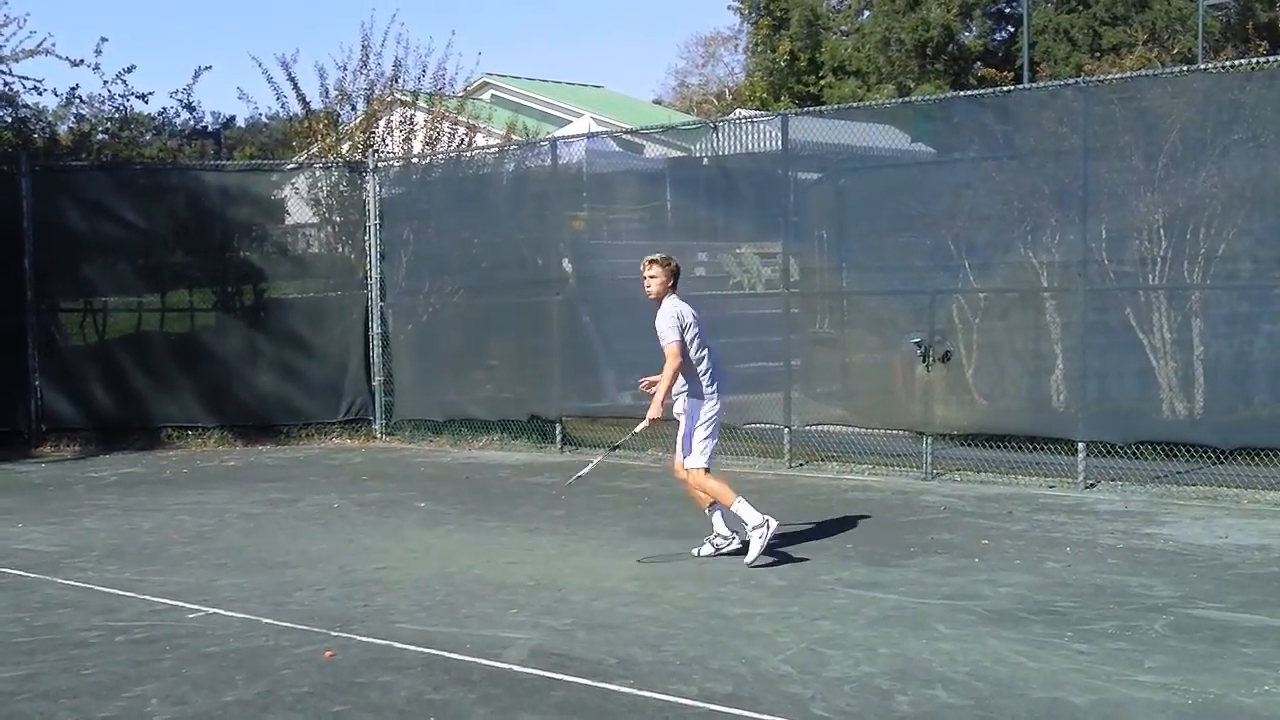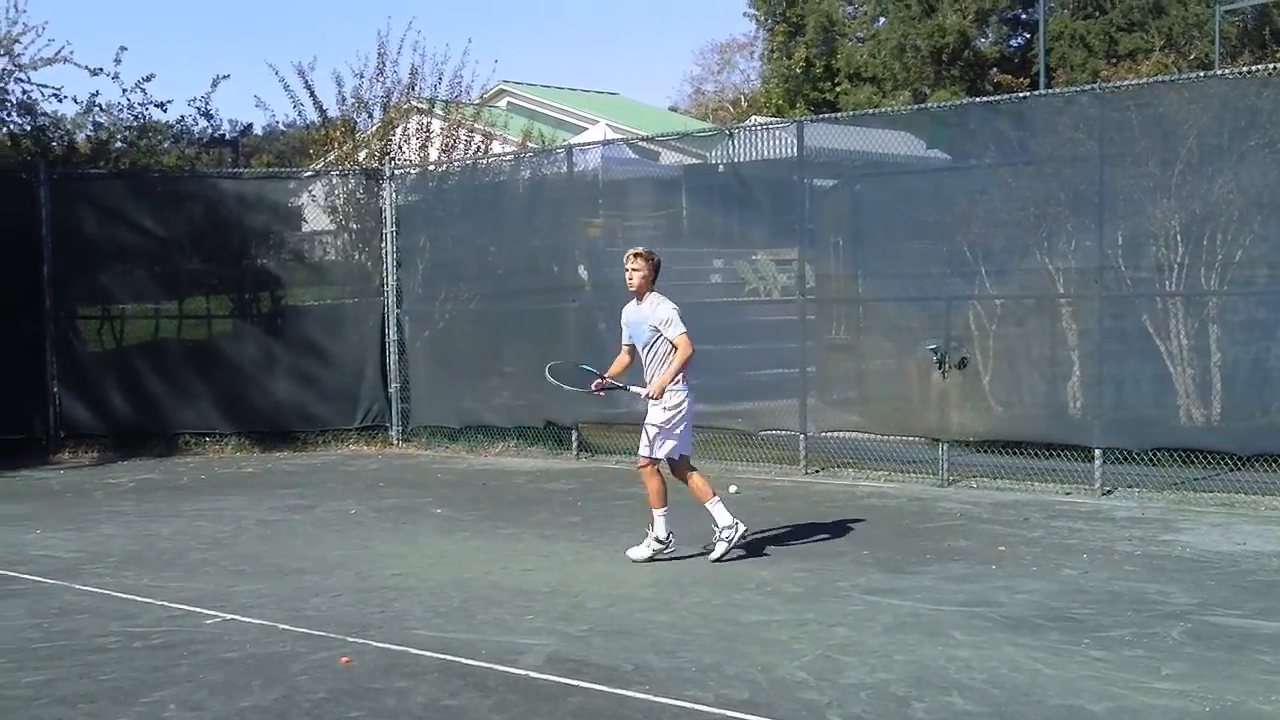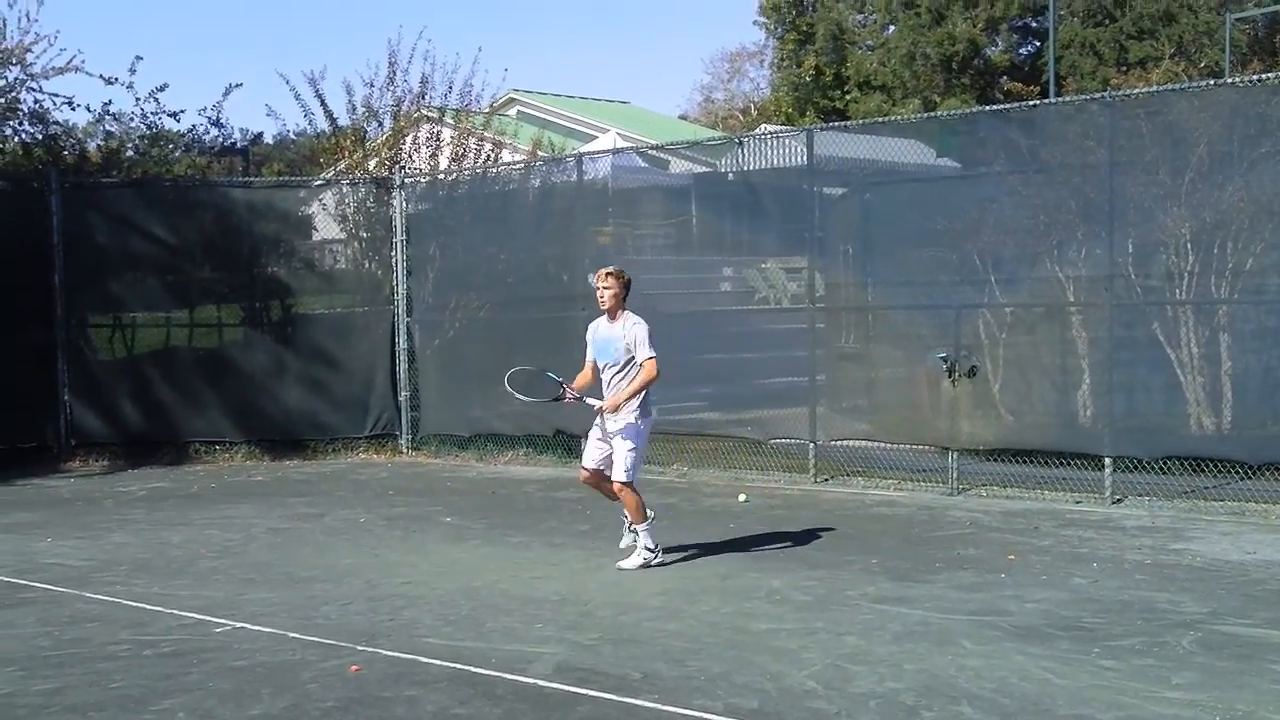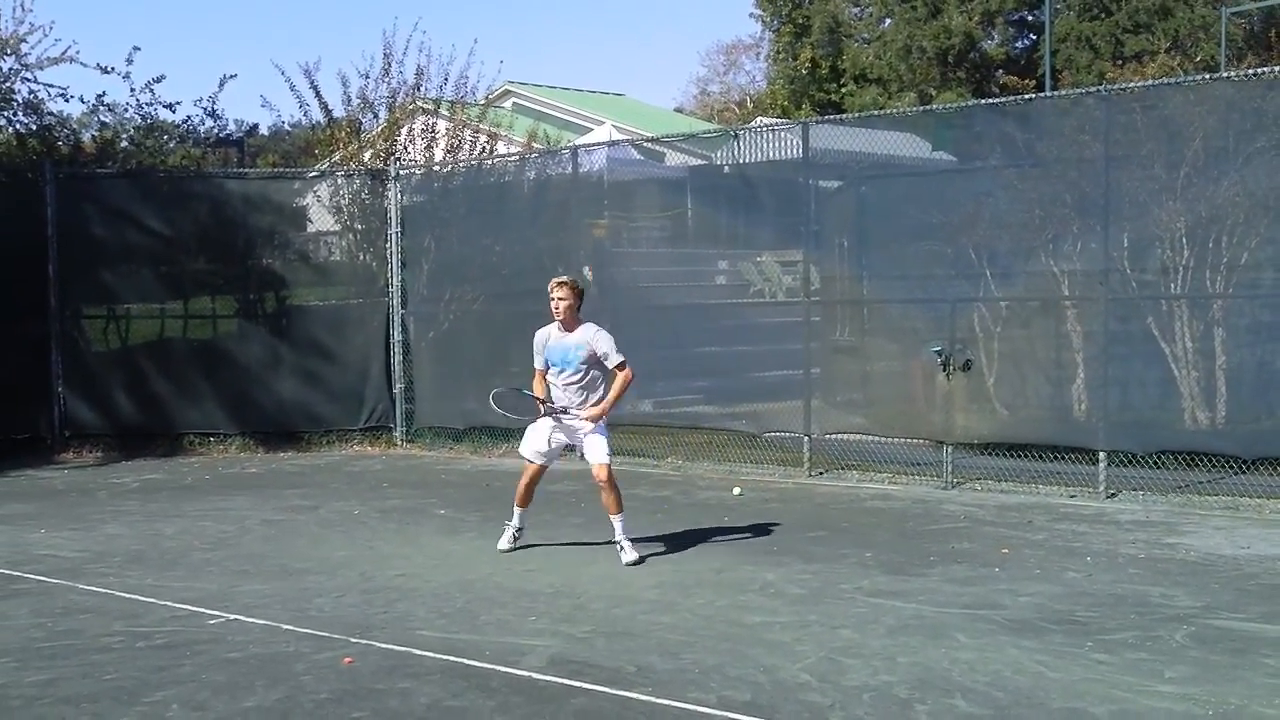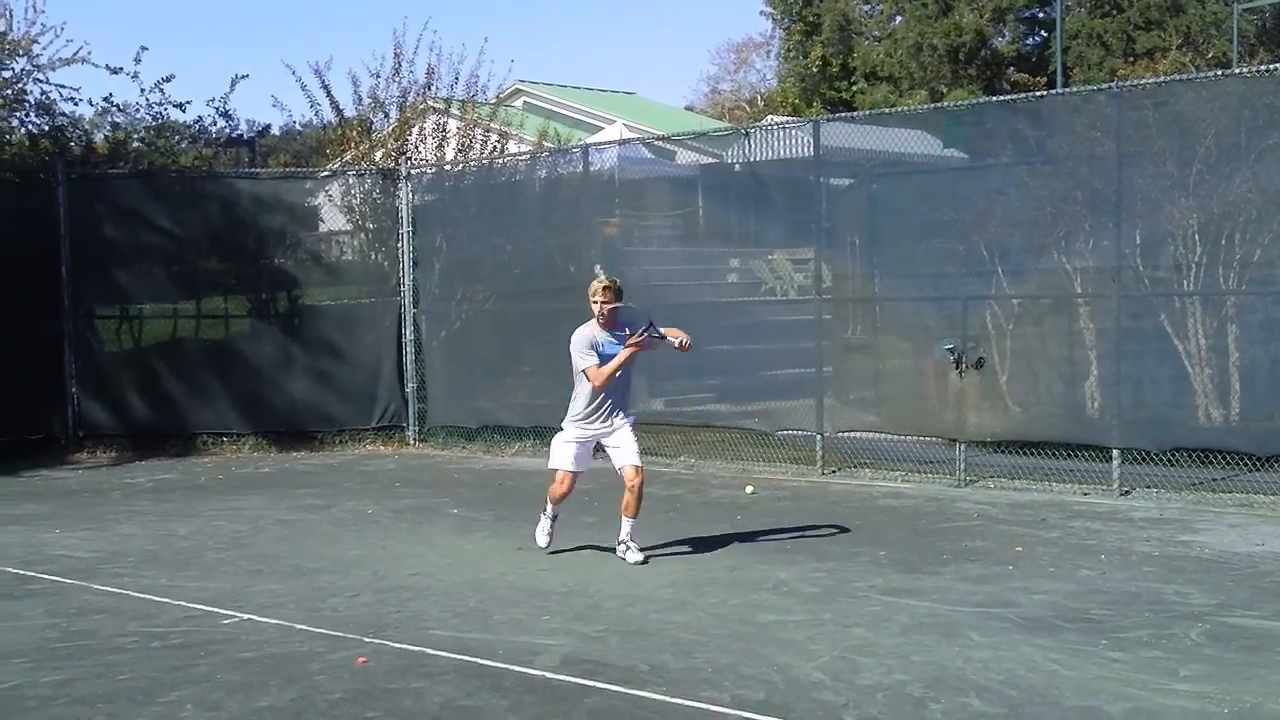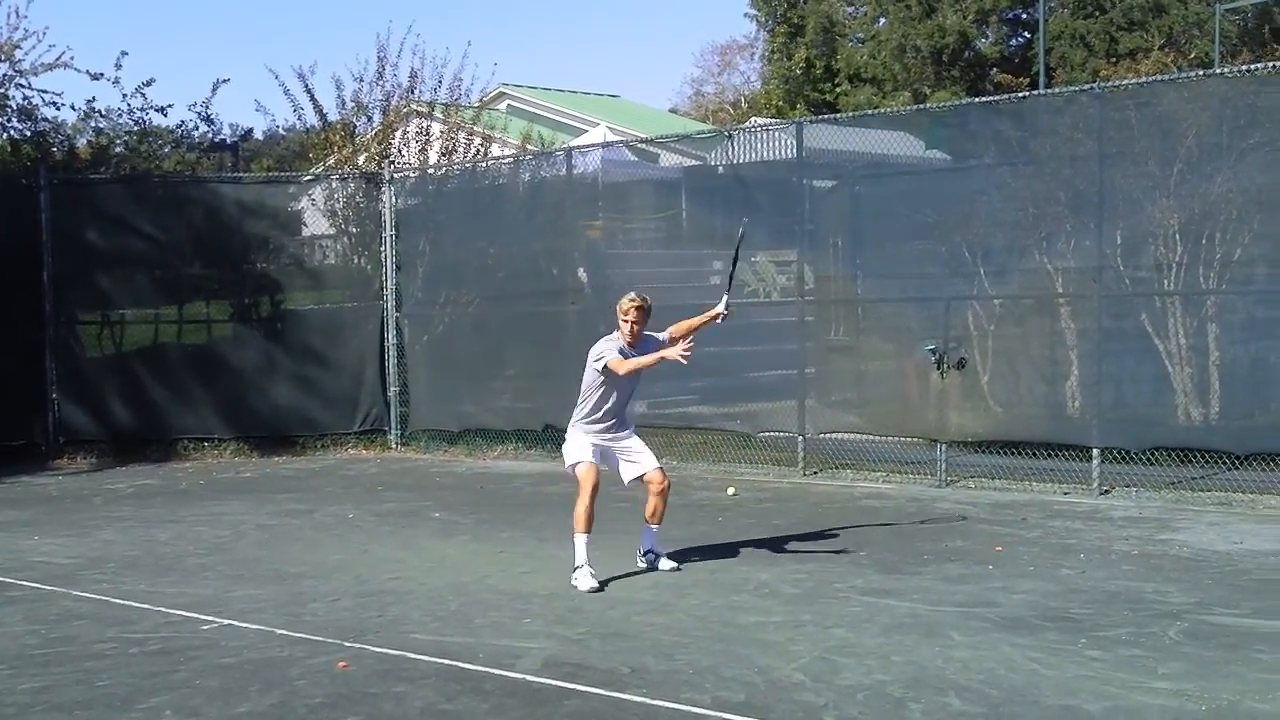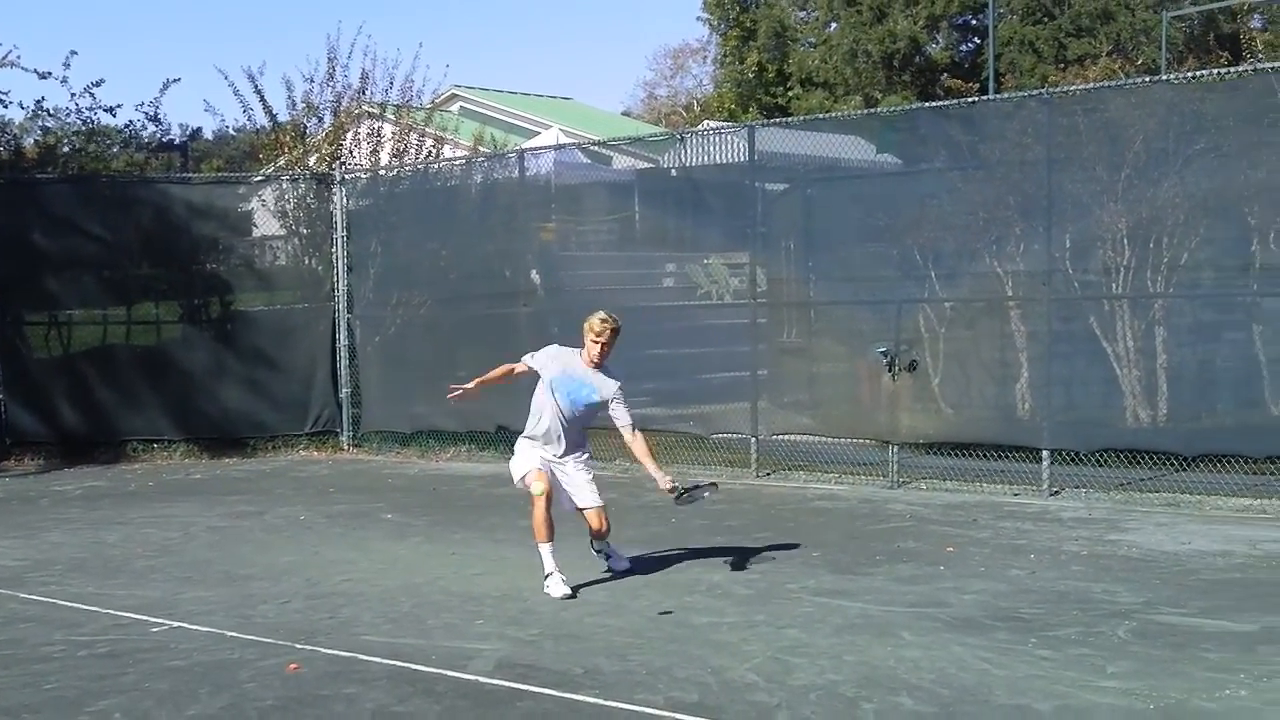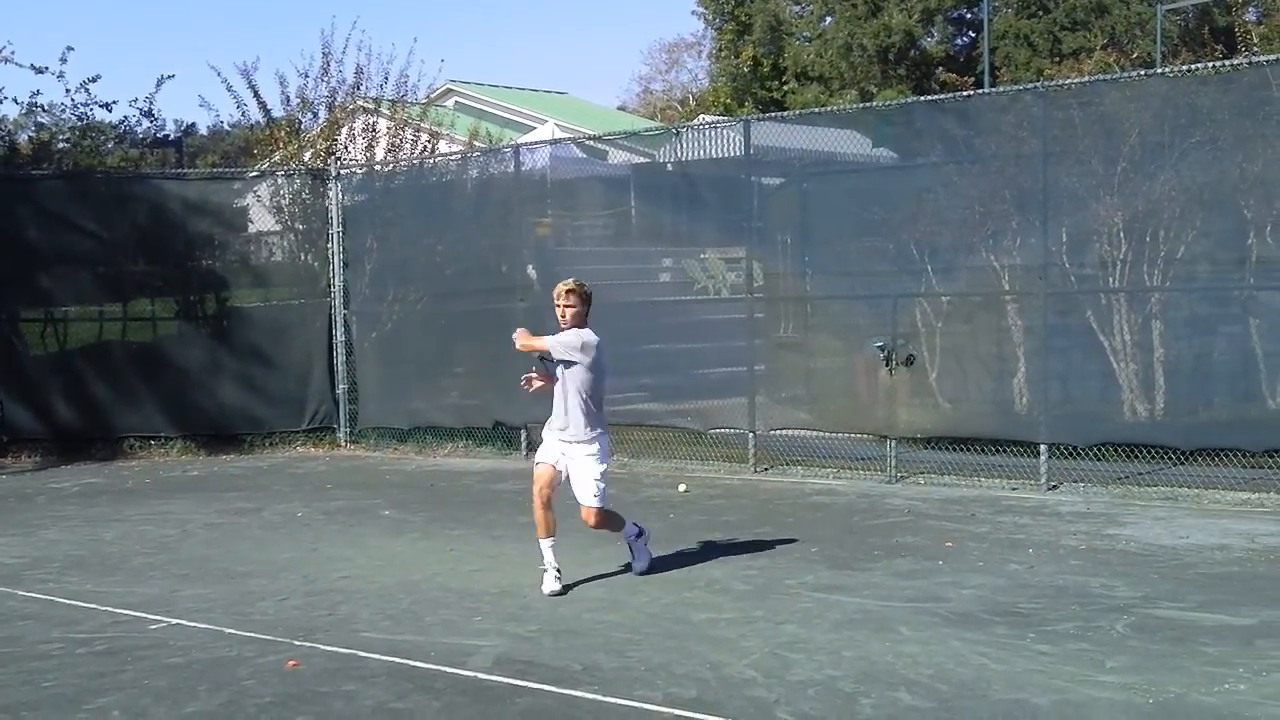
dt=0.3s
person 1, frame 1
left shoulder: (666, 314)
right shoulder: (682, 310)
left elbow: (674, 361)
left wrist: (659, 400)
right wrist: (662, 380)
left hip: (697, 402)
right hip: (701, 399)
left knee: (696, 475)
right knee: (681, 469)
left ankle: (759, 522)
right ankle: (722, 535)
person 1, frame 2
left shoulder: (662, 308)
right shoulder: (629, 312)
left elbow: (686, 348)
right elbow: (626, 355)
left wrist: (663, 381)
right wrist: (606, 378)
left hip: (670, 399)
right hip: (662, 400)
left knee: (646, 464)
right knee: (680, 466)
left ankle: (660, 537)
right ankle: (727, 524)
person 1, frame 3
left shoulder: (636, 327)
right shoulder: (595, 328)
left elbow: (651, 371)
right elbow: (590, 371)
left wrist: (620, 399)
right wrist: (572, 389)
left hip: (631, 416)
right hip: (606, 414)
left knee: (621, 485)
right knee: (590, 475)
left ankle: (648, 548)
right ankle: (635, 515)
person 1, frame 4
left shoulder: (596, 336)
right shoulder: (542, 336)
left elbow: (625, 373)
right elbow: (540, 377)
left wrist: (604, 406)
right wrist: (540, 401)
left hip: (590, 419)
right hip: (555, 416)
left knee: (603, 476)
right knee: (530, 474)
left ankle: (621, 539)
right ankle: (516, 526)
person 1, frame 5
right shoulder: (582, 337)
left elbow: (667, 333)
right elbow: (598, 380)
left wrist: (680, 337)
right wrist: (626, 353)
left hip: (617, 421)
right hip: (580, 423)
left knee: (634, 479)
right knee: (562, 489)
left ankle: (625, 539)
right ankle: (548, 515)
person 1, frame 6
left shoulder: (647, 342)
right shoulder: (605, 347)
left elbow: (677, 332)
right elbow: (623, 368)
left wrist: (713, 313)
right wrist: (664, 353)
left hip: (619, 431)
right hip: (585, 433)
left knee: (659, 482)
right knee: (589, 483)
left ankle: (648, 550)
right ankle: (581, 566)
person 1, frame 7
left shoulder: (609, 388)
right shoulder: (555, 355)
left elbow: (632, 435)
right elbow: (515, 368)
left wrist: (657, 472)
right wrist: (476, 383)
left hip: (571, 457)
right hip: (533, 448)
left knee: (599, 526)
right knee: (542, 492)
left ankle: (604, 548)
right ankle: (552, 573)
person 1, frame 8
left shoulder: (583, 340)
right shoulder: (572, 341)
left elbow: (525, 343)
left wrist: (521, 334)
right wrist: (546, 379)
left hip: (586, 442)
right hip: (557, 435)
left knee: (592, 518)
right knee: (541, 489)
left ankle: (634, 533)
right ankle: (551, 567)
